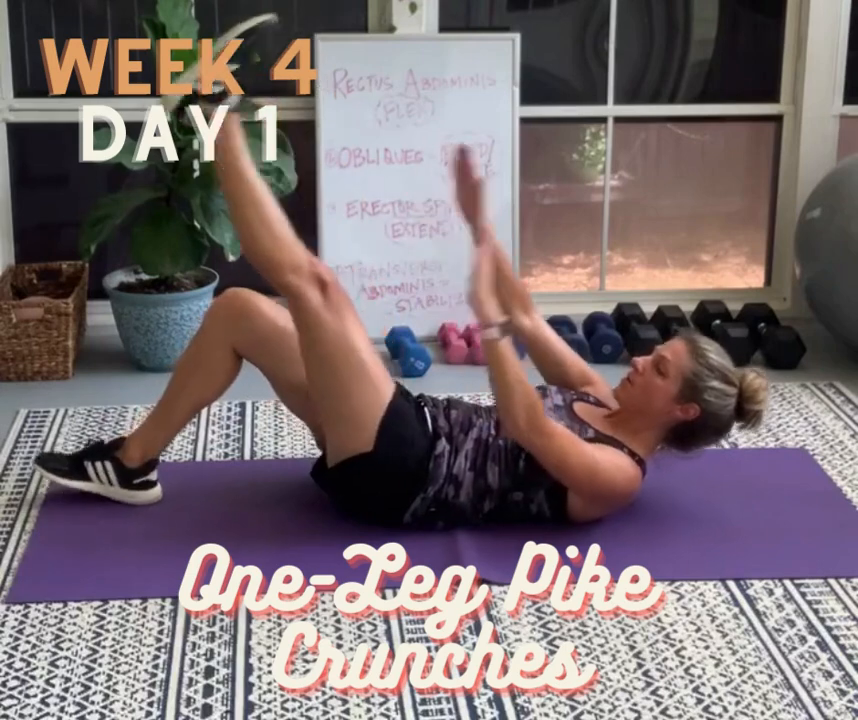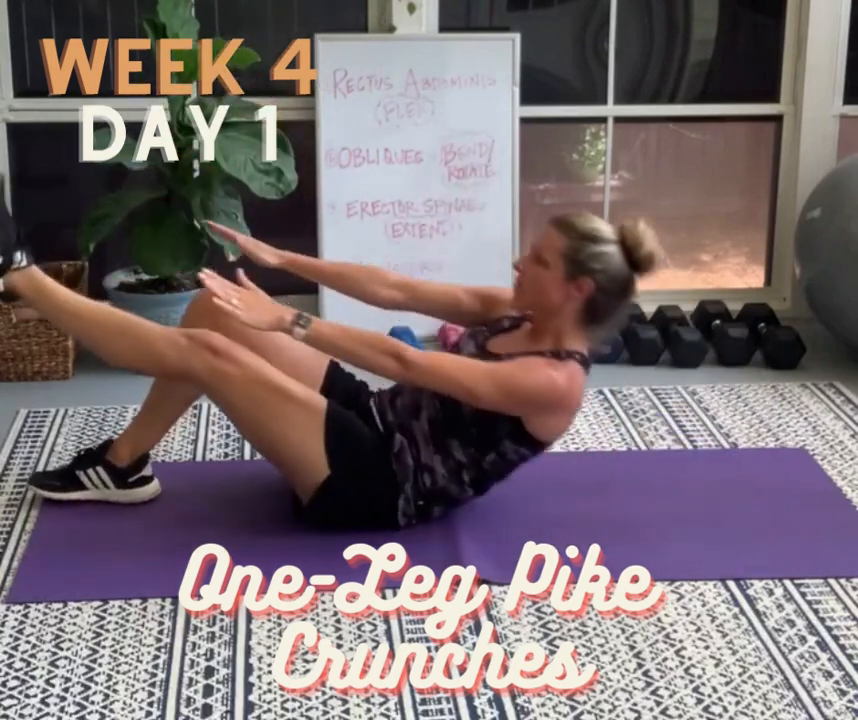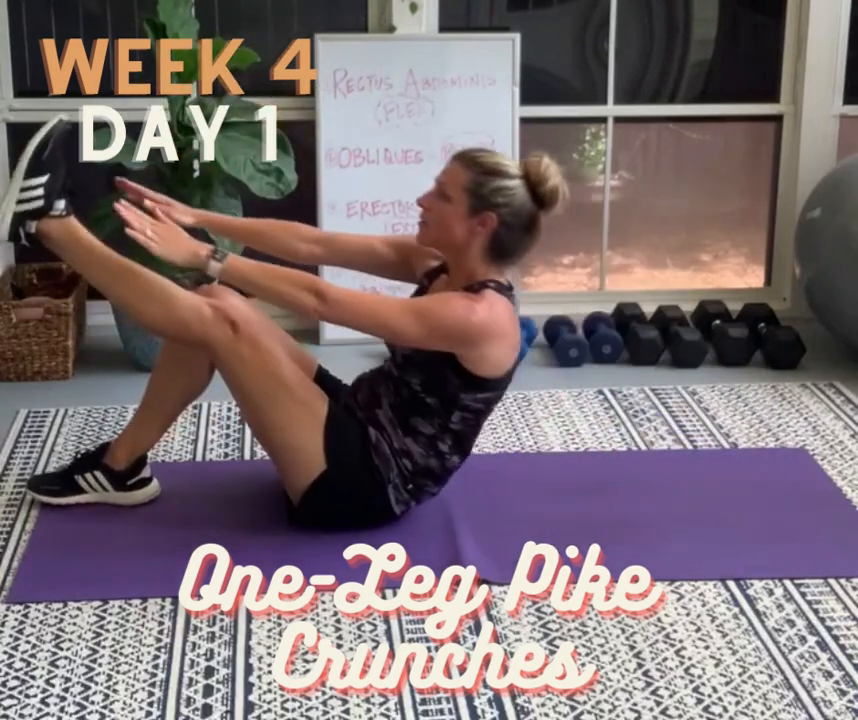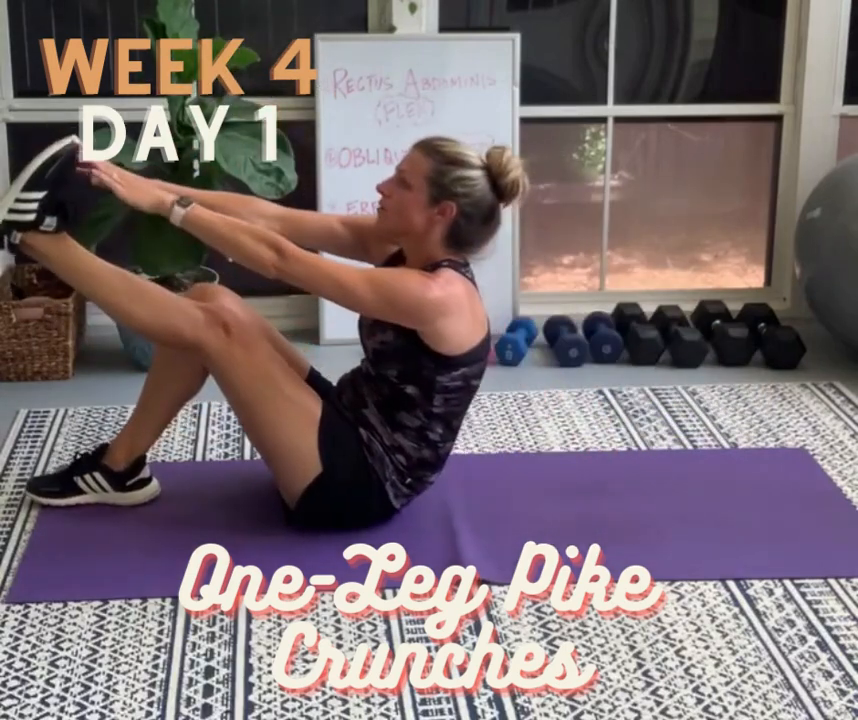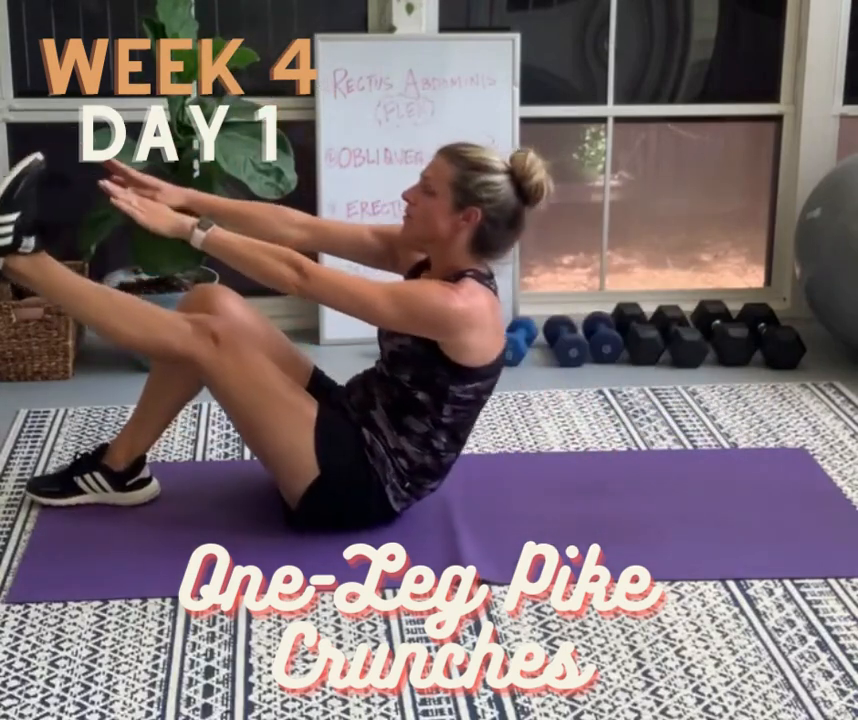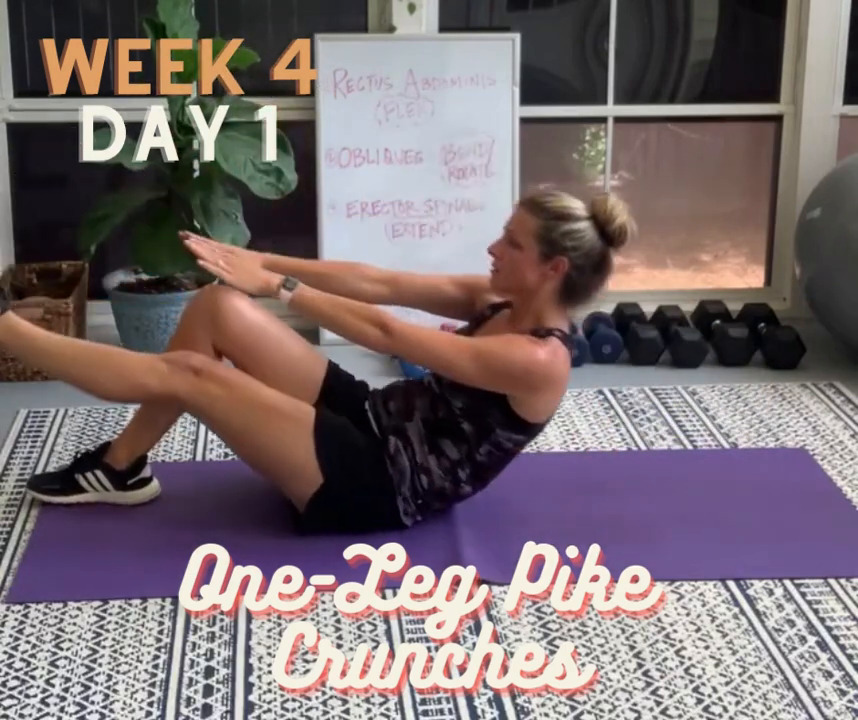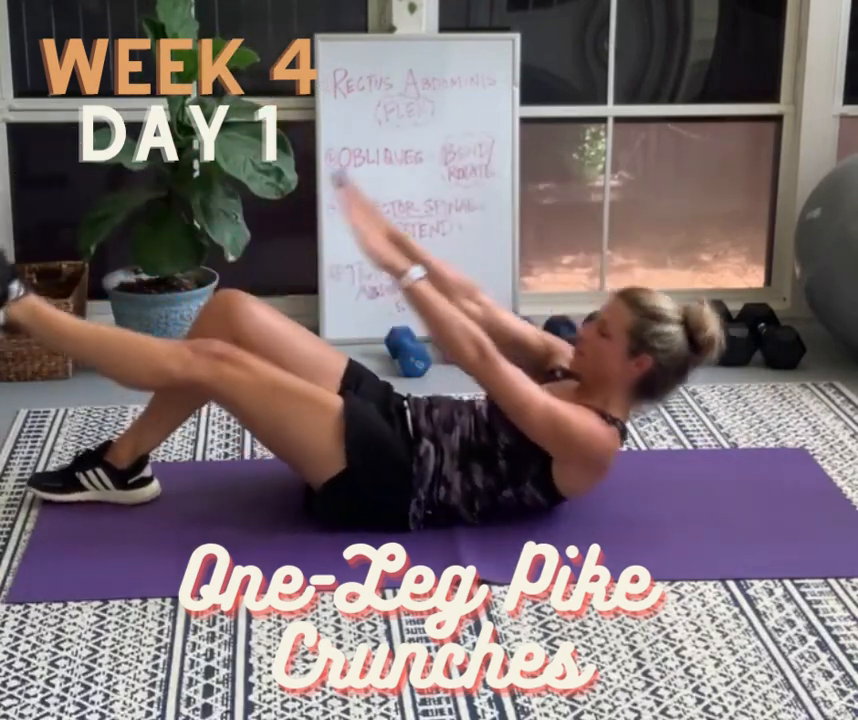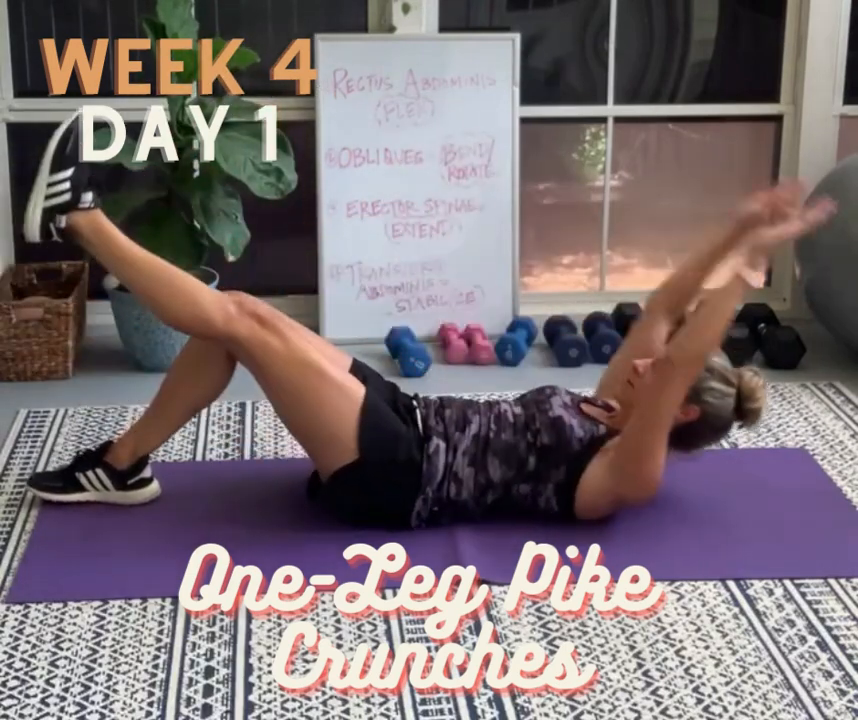
dt=0.4s
person 1, frame 1
left shoulder: (618, 475)
right shoulder: (606, 405)
left elbow: (529, 429)
right elbow: (526, 320)
left wrist: (490, 326)
right wrist: (481, 229)
left hip: (399, 479)
right hip: (418, 432)
left knee: (313, 284)
right knee: (240, 308)
left ankle: (223, 120)
right ankle: (130, 465)
person 1, frame 2
left shoulder: (557, 381)
right shoulder: (518, 311)
left elbow: (407, 364)
right elbow: (398, 288)
left wrist: (289, 322)
right wrist: (284, 261)
left hip: (373, 485)
right hip: (375, 422)
left knee: (203, 351)
right knee: (216, 308)
right ankle: (122, 465)
person 1, frame 3
left shoulder: (480, 317)
right shoulder: (440, 264)
left elbow: (323, 301)
right elbow: (316, 244)
left wrist: (206, 259)
right wrist: (200, 218)
left hip: (364, 483)
right hip: (356, 426)
left knee: (219, 322)
right knee: (212, 304)
left ankle: (53, 223)
right ankle: (122, 468)
person 1, frame 4
left shoulder: (436, 295)
right shoulder: (402, 246)
left elbow: (279, 257)
right elbow: (273, 218)
left wrist: (166, 204)
right wrist: (157, 187)
left hip: (361, 483)
right hip: (347, 428)
left knee: (214, 326)
right knee: (207, 303)
right ankle: (120, 468)
person 1, frame 5
left shoulder: (459, 306)
right shoulder: (428, 254)
left elbow: (302, 277)
right elbow: (304, 230)
left wrist: (188, 228)
right wrist: (184, 197)
left hip: (363, 483)
right hip: (352, 428)
left knee: (204, 337)
right knee: (209, 302)
right ankle: (119, 468)
person 1, frame 6
left shoulder: (538, 362)
right shoulder: (502, 302)
left elbow: (386, 335)
right elbow: (380, 283)
left wrist: (278, 286)
right wrist: (263, 262)
left hip: (374, 486)
right hip: (369, 420)
left knee: (185, 374)
right knee: (216, 305)
right ankle: (121, 468)
person 1, frame 7
left shoulder: (593, 443)
right shoulder: (573, 366)
left elbow: (483, 362)
right elbow: (475, 306)
left wrist: (399, 269)
right wrist: (396, 239)
left hip: (387, 482)
right hip: (395, 422)
left knee: (207, 361)
right knee: (231, 308)
right ankle: (122, 467)
person 1, frame 8
left shoulder: (631, 476)
right shoulder: (608, 413)
left elbow: (674, 373)
right elbow: (655, 319)
left wrist: (743, 261)
right wrist: (736, 238)
left hip: (395, 478)
right hip: (409, 424)
left knee: (236, 320)
right knee: (237, 320)
left ankle: (82, 217)
right ankle: (121, 467)
